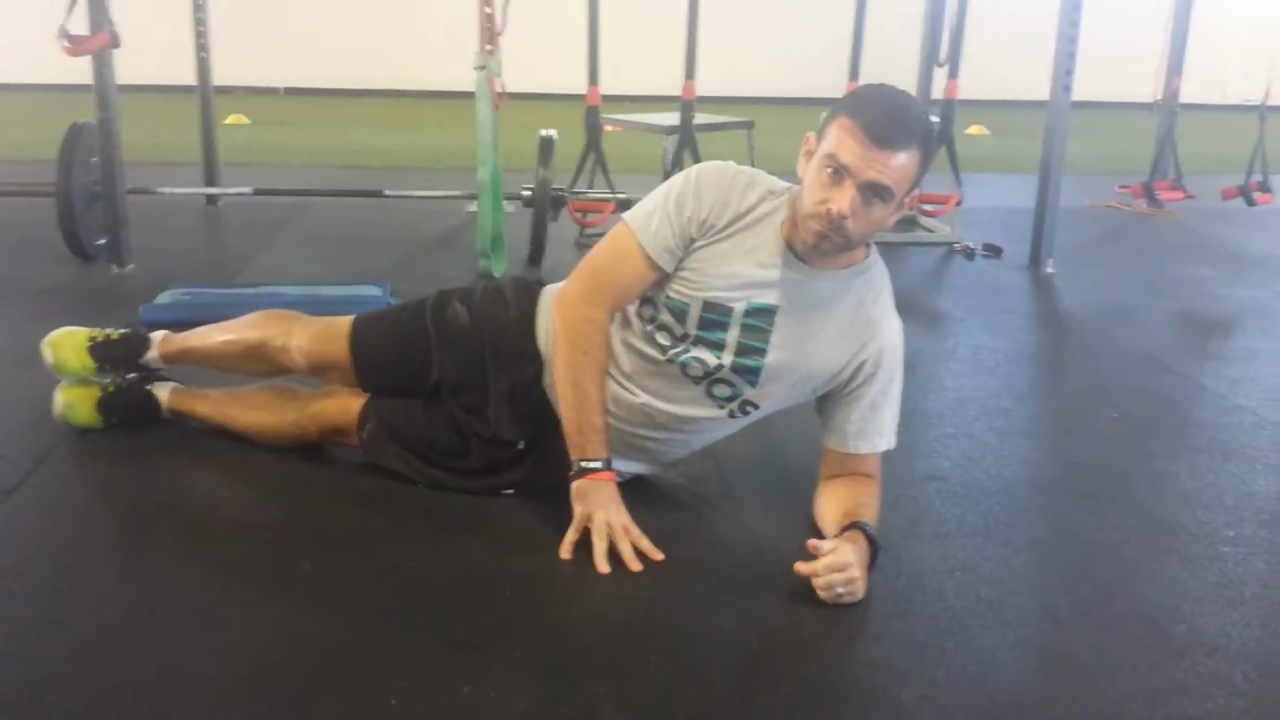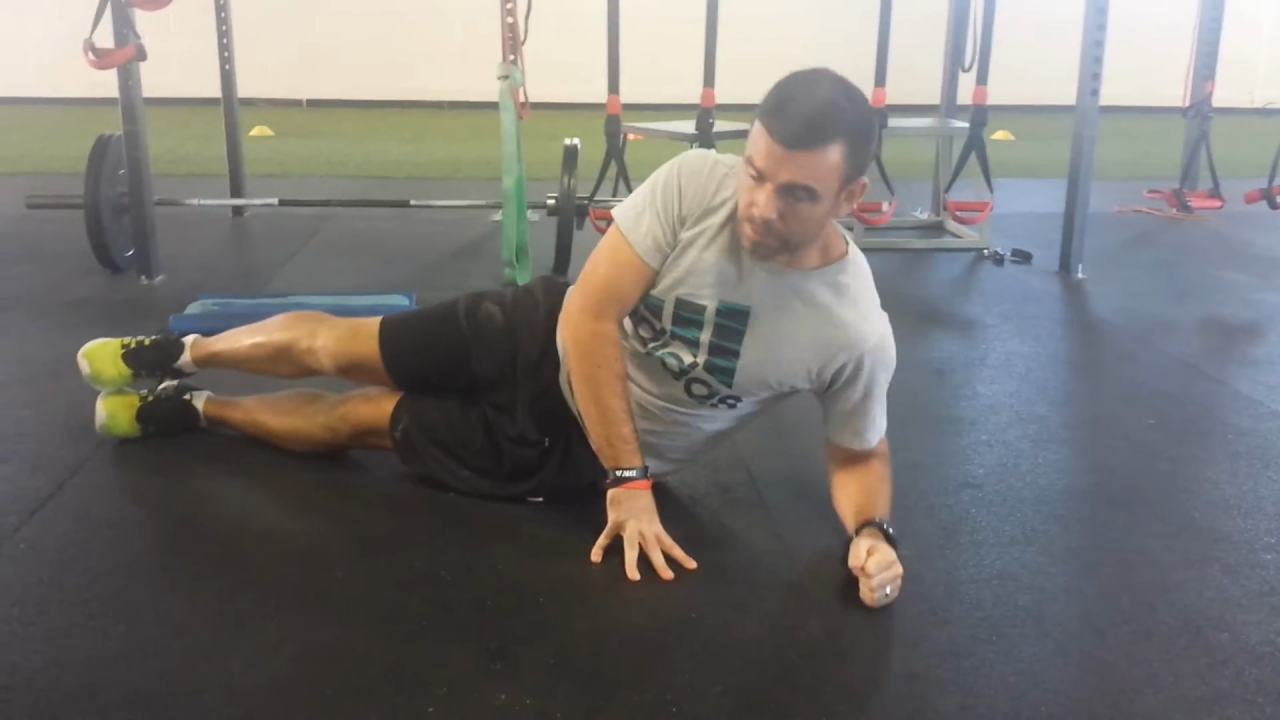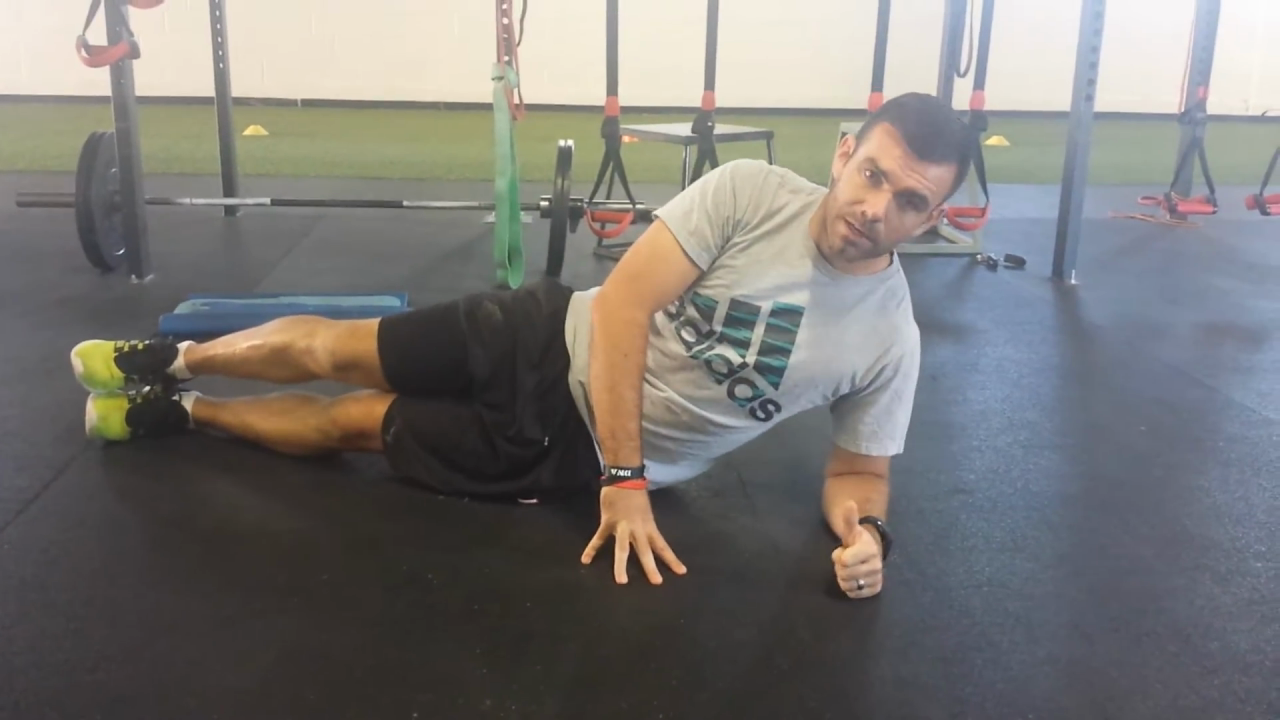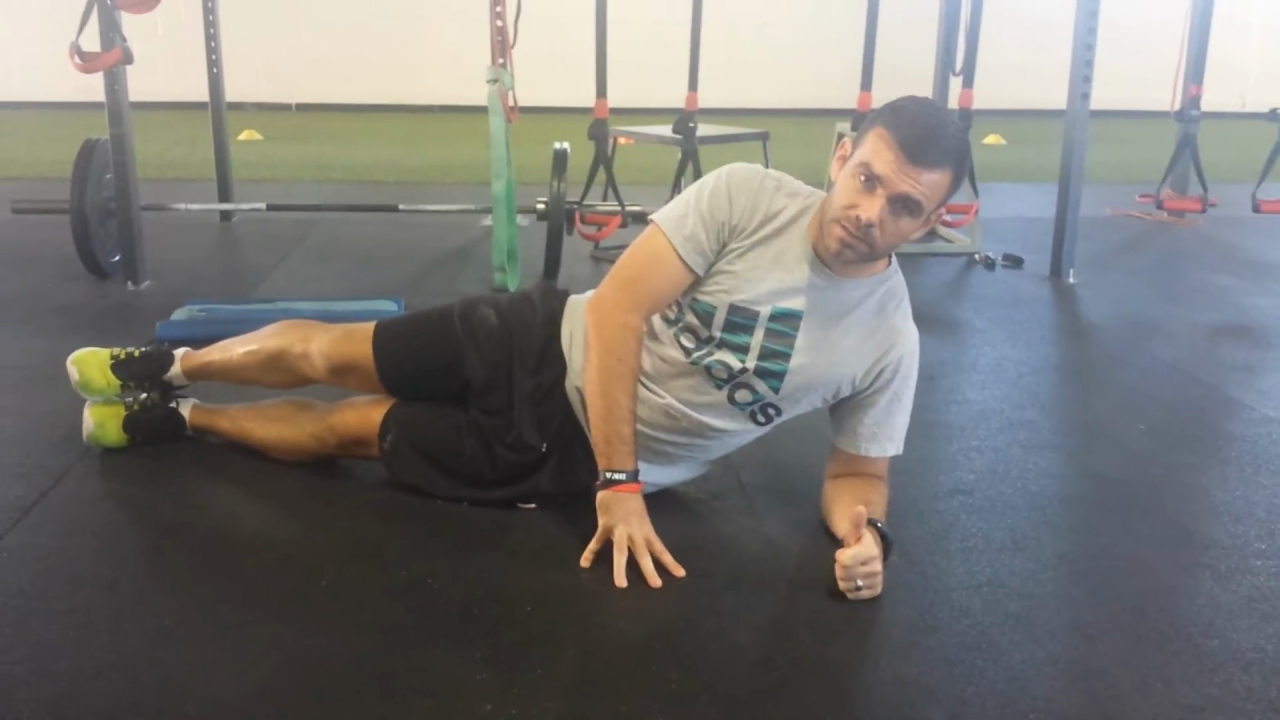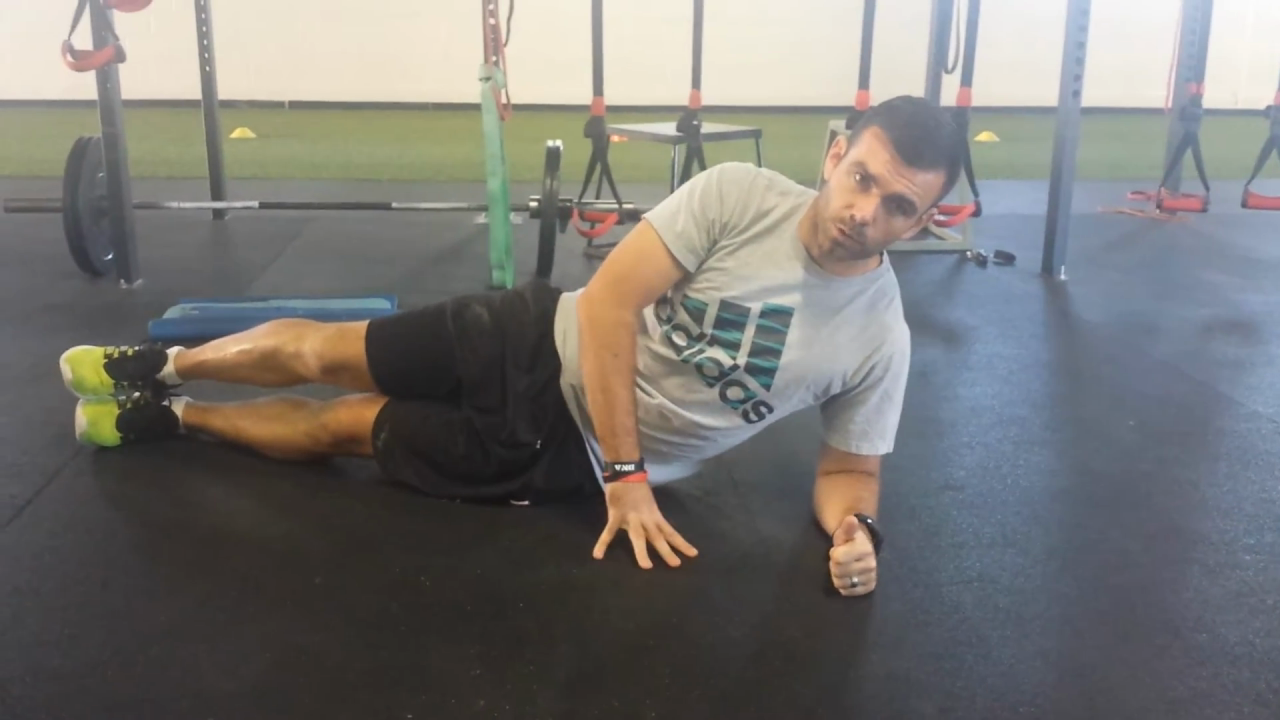
dt=1s
person 1, frame 1
left shoulder: (872, 336)
right shoulder: (719, 192)
left elbow: (852, 471)
right elbow: (583, 303)
left wrist: (853, 540)
right wrist: (593, 474)
left hip: (536, 442)
right hip: (526, 334)
left knee: (334, 416)
right knee: (307, 347)
left ankle: (158, 401)
right ankle: (148, 348)
person 1, frame 2
left shoulder: (854, 332)
right shoulder: (696, 181)
left elbow: (858, 456)
right elbow: (588, 319)
left wrist: (874, 533)
right wrist: (629, 479)
left hip: (561, 445)
right hip: (543, 336)
left knee: (359, 420)
right knee: (335, 347)
left ankle: (192, 409)
right ankle: (176, 355)
person 1, frame 3
left shoulder: (890, 341)
right shoulder: (749, 191)
left elbow: (858, 469)
right elbow: (623, 306)
left wrist: (863, 531)
right wrist: (628, 481)
left hip: (566, 448)
right hip: (549, 338)
left knee: (352, 421)
right knee: (329, 351)
left ankle: (179, 413)
right ankle: (173, 362)
person 1, frame 4
left shoulder: (888, 343)
right shoulder: (744, 195)
left elbow: (857, 471)
right elbow: (616, 309)
left wrist: (865, 535)
right wrist: (622, 483)
left hip: (559, 450)
right hip: (544, 343)
left knee: (349, 427)
right knee: (325, 355)
left ankle: (177, 418)
right ankle: (169, 369)
person 1, frame 5
left shoulder: (879, 340)
right shoulder: (738, 193)
left elbow: (848, 469)
right elbow: (607, 302)
left wrist: (856, 530)
right wrist: (630, 475)
left hip: (557, 450)
right hip: (542, 342)
left knee: (343, 424)
right knee: (321, 352)
left ankle: (171, 416)
right ankle: (162, 367)
